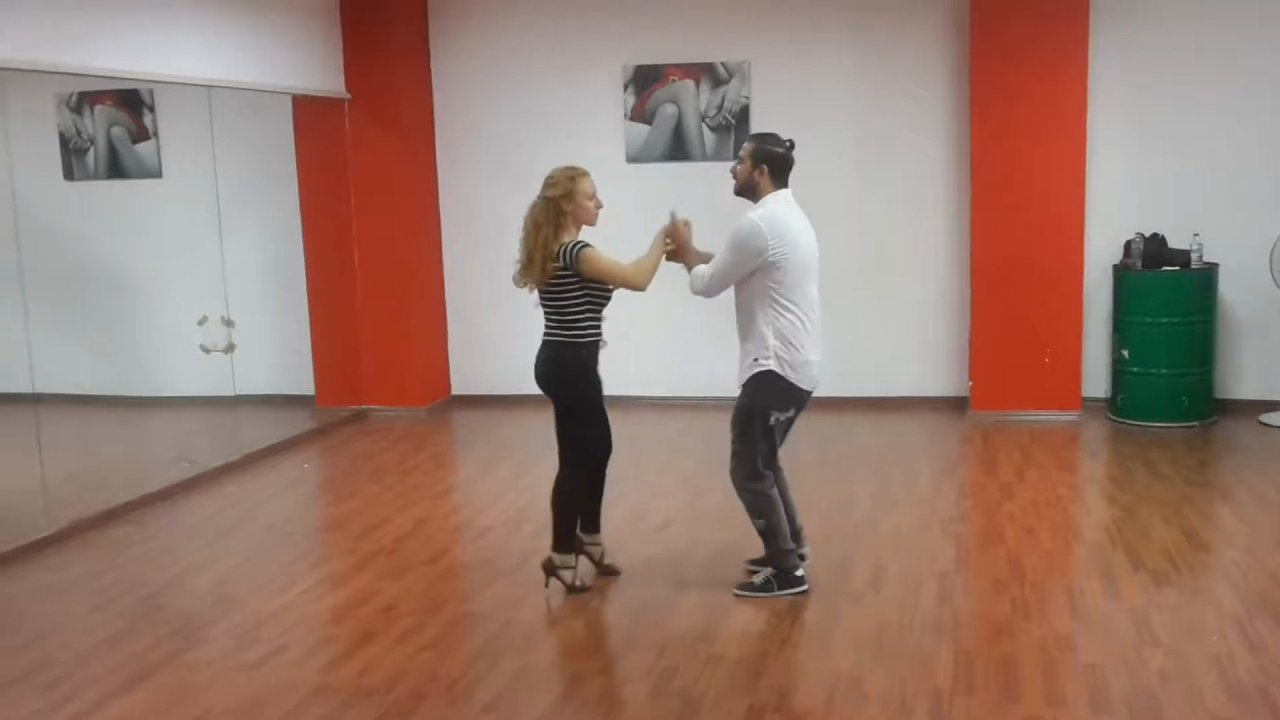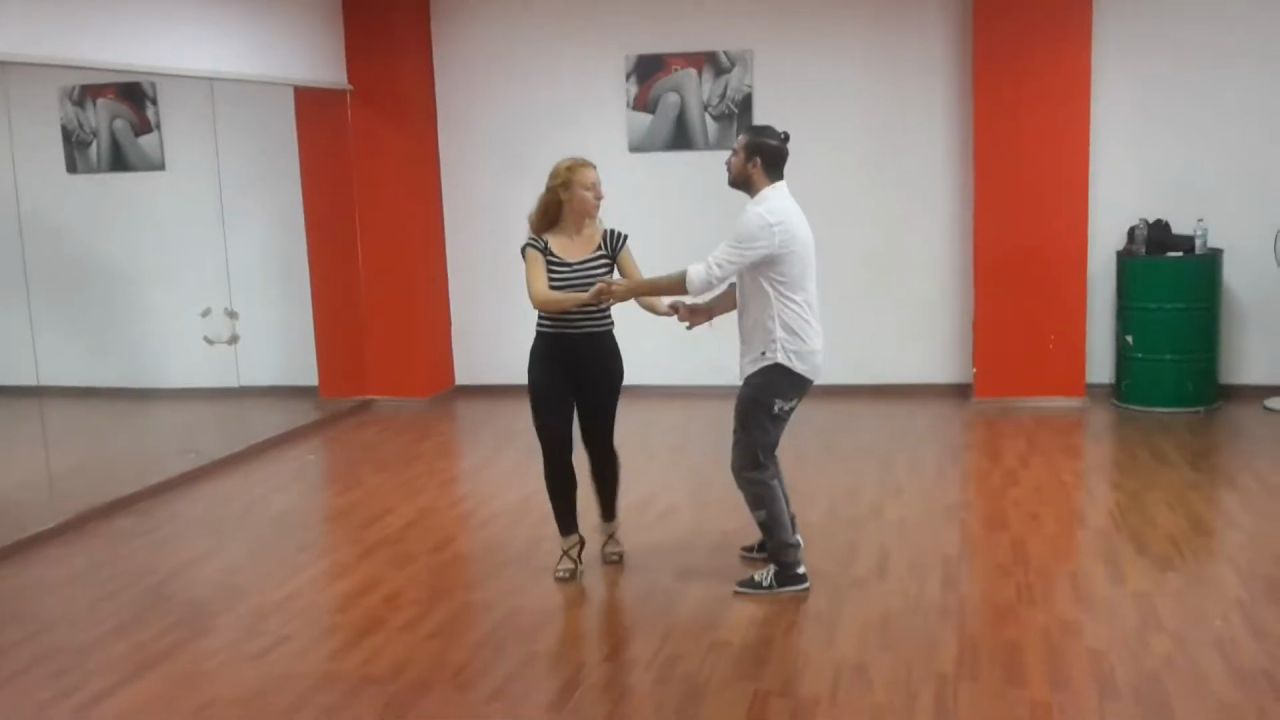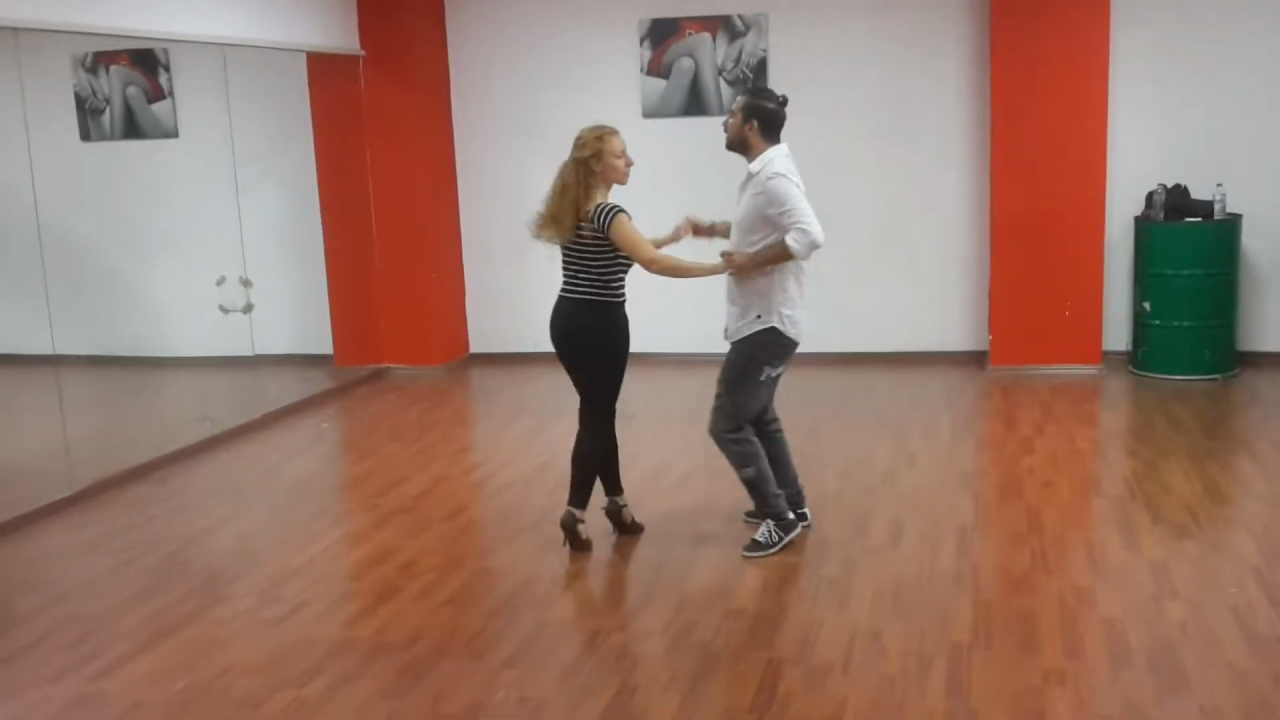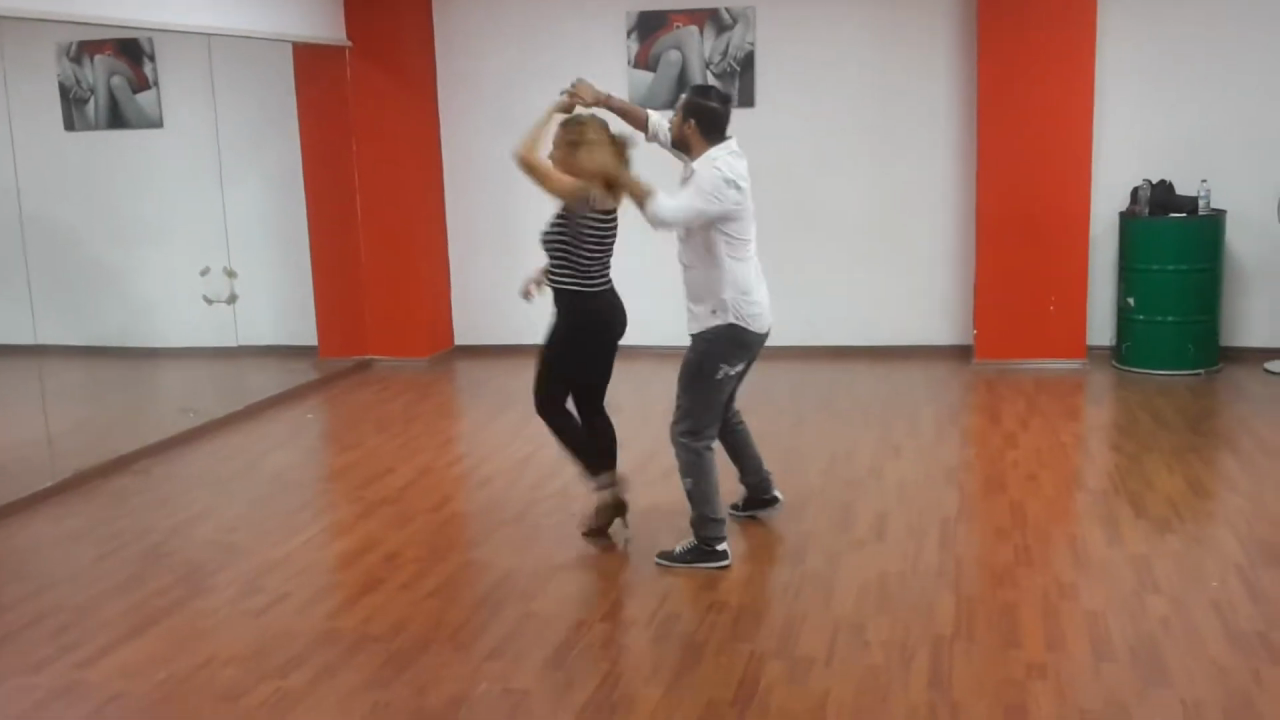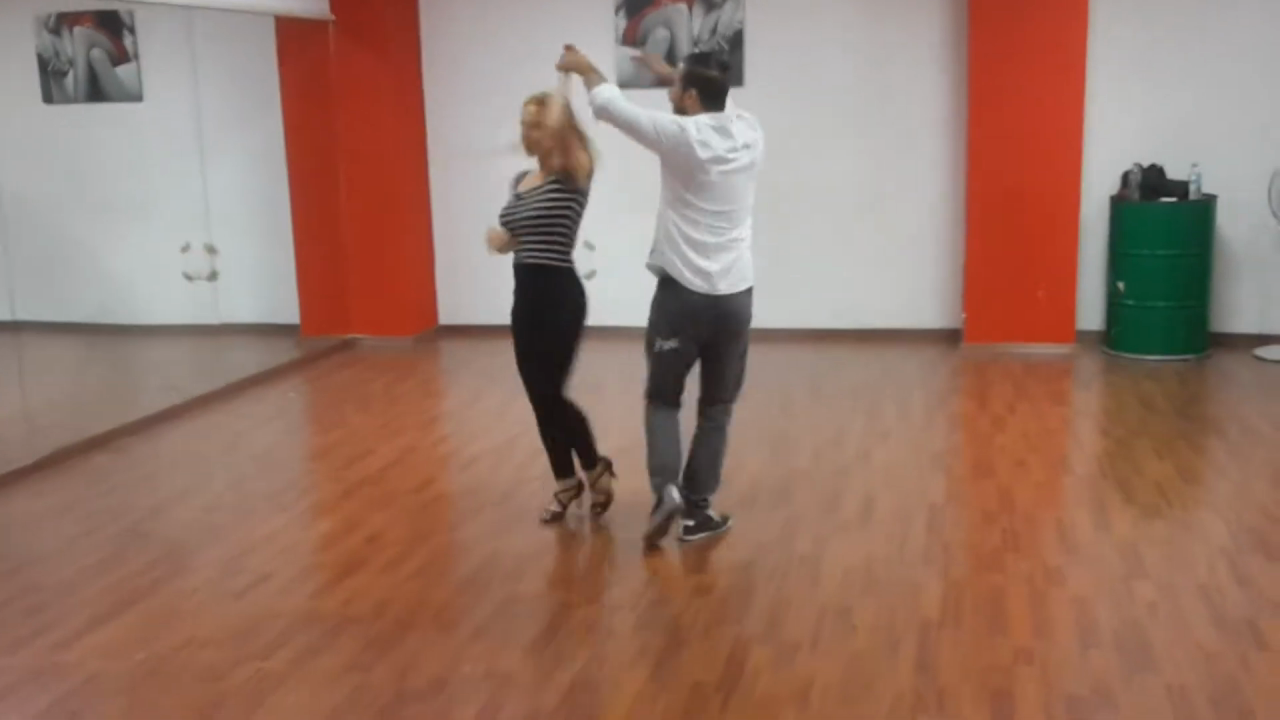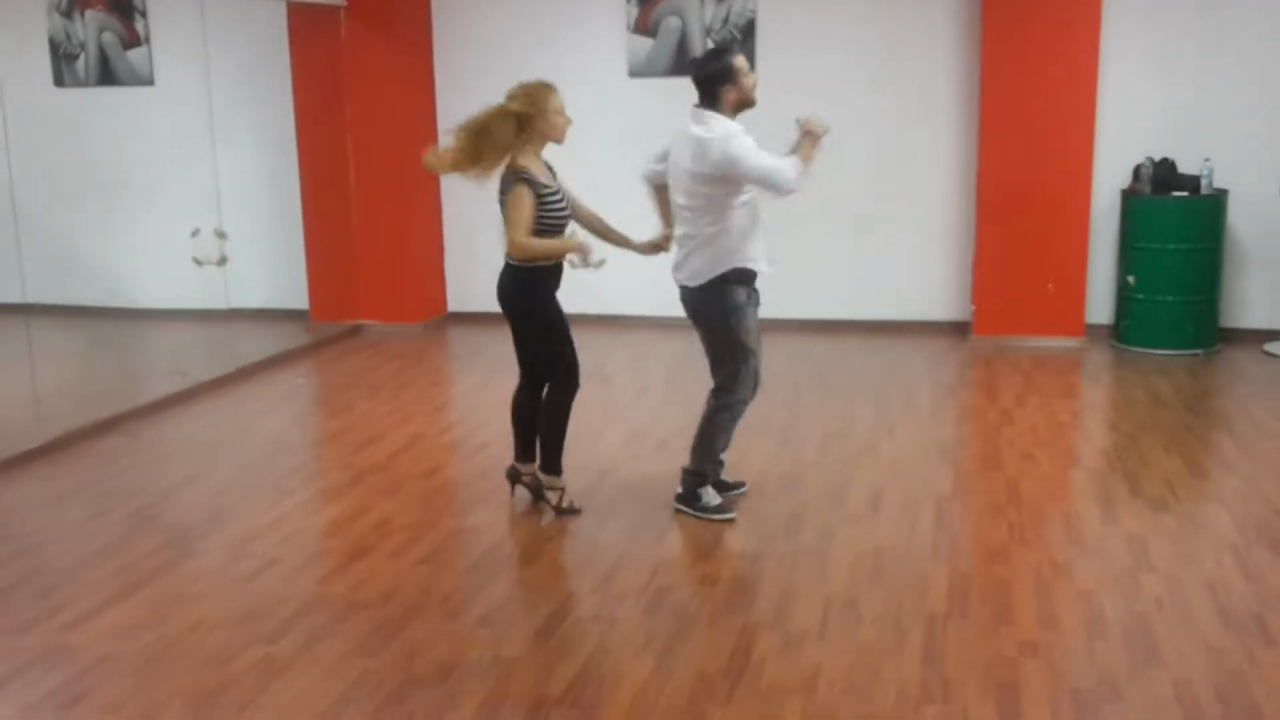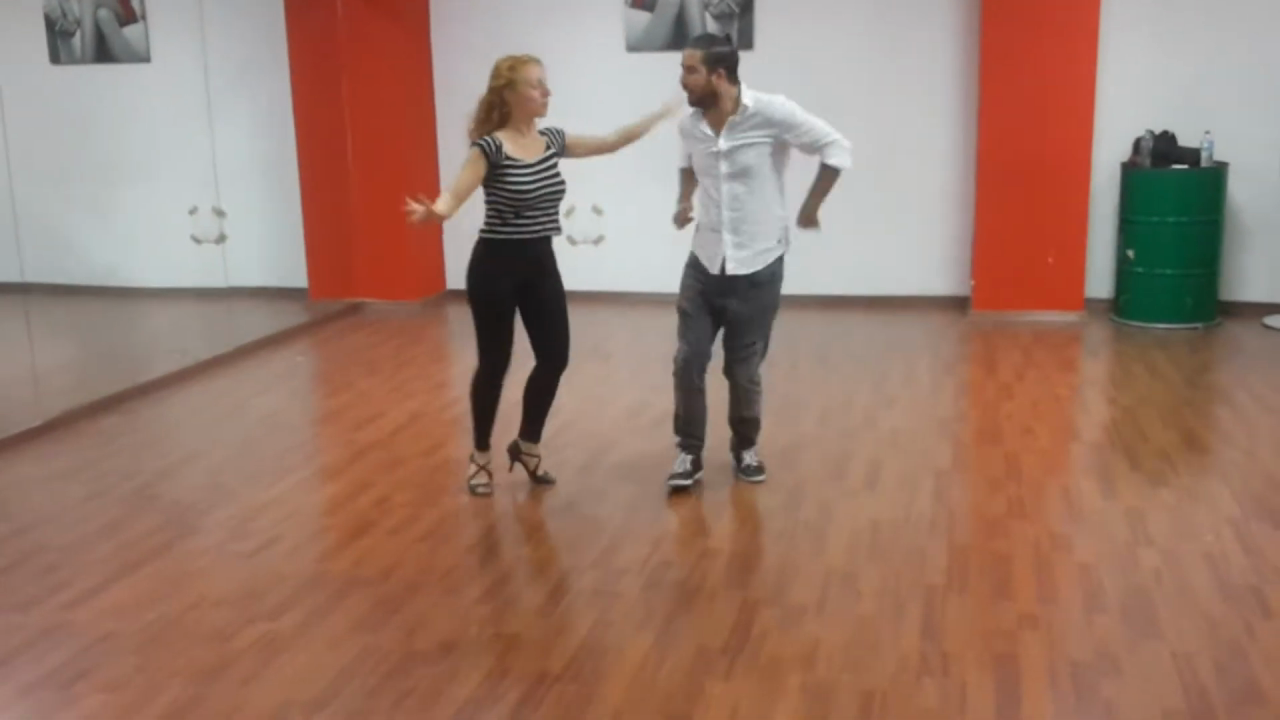
dt=0.5s
person 1, frame 1
left shoulder: (758, 224)
right shoulder: (789, 216)
left elbow: (709, 284)
left wrist: (687, 252)
right wrist: (695, 254)
left hip: (775, 368)
right hip: (794, 365)
left knee: (749, 472)
right knee: (763, 463)
left ankle: (786, 572)
right ankle: (791, 547)
person 1, frame 2
left shoulder: (764, 217)
right shoulder: (777, 209)
left elbow: (707, 274)
left wrist: (636, 287)
right wrist: (706, 311)
left hip: (781, 360)
right hip: (789, 355)
left knee: (751, 464)
right knee: (760, 454)
left ankle: (788, 568)
right ankle: (782, 536)
person 1, frame 3
left shoulder: (774, 177)
right shoulder: (763, 173)
left elbow: (808, 236)
left wrist: (751, 262)
right wrist: (714, 229)
left hip: (766, 325)
right hip: (760, 321)
left knee: (727, 425)
right knee: (757, 418)
left ankle: (780, 513)
right ankle: (790, 505)
person 1, frame 4
left shoulder: (718, 175)
right shoulder: (716, 155)
left elbow: (666, 212)
right elbow: (655, 128)
left wrist: (618, 174)
right wrist: (605, 101)
left hip: (729, 322)
right hip: (739, 316)
left knee: (691, 432)
right knee: (720, 411)
left ankle: (710, 543)
right ankle: (761, 489)
person 1, frame 5
left shoulder: (679, 135)
right shoulder: (750, 135)
left elbow: (608, 105)
right elbow: (725, 112)
left wrist: (581, 67)
right wrist: (672, 74)
left hip: (680, 294)
right hip: (735, 296)
left knee: (662, 400)
right knee: (717, 407)
left ankle: (667, 493)
right ankle: (697, 510)
person 1, frame 6
left shoulder: (690, 132)
right shoulder: (724, 140)
left elbow: (656, 176)
right elbow: (784, 180)
left wrist: (670, 222)
right wrist: (809, 137)
left hip: (704, 281)
right hip: (722, 282)
left knee: (736, 383)
right knee: (735, 390)
left ankle: (708, 472)
right ankle: (693, 486)
person 1, frame 7
left shoulder: (774, 113)
right shoulder: (689, 126)
left elbow: (838, 149)
left wrist: (811, 206)
right wrist: (684, 200)
left hip: (757, 269)
right hip: (703, 263)
left knee: (743, 370)
right knee: (689, 364)
left ankle: (745, 448)
right ankle: (689, 452)
person 2, frame 1
left shoulder: (558, 249)
right shoulder: (574, 251)
left elbow: (602, 287)
right elbow: (637, 280)
left wrist: (654, 252)
right wrist: (658, 244)
left hip: (564, 362)
right hip: (570, 365)
left knee: (596, 451)
right knee: (577, 459)
left ankle: (589, 541)
right ankle: (561, 557)
person 2, frame 2
left shoulder: (612, 239)
right shoulder: (538, 244)
right elbow: (541, 298)
left wrist: (668, 308)
right wrist: (585, 297)
left hip: (599, 352)
right hip: (551, 356)
left knee: (600, 445)
right knee: (556, 450)
left ankle: (609, 527)
right ankle: (569, 540)
person 2, frame 3
left shoulder: (584, 211)
right shoulder: (607, 213)
right elbow: (652, 265)
left wrist: (670, 238)
right wrist: (715, 267)
left hip: (570, 319)
right hip: (598, 324)
left knee: (599, 414)
right knee: (597, 419)
left ankle: (615, 501)
right ankle: (574, 513)
person 2, frame 4
left shoulder: (583, 194)
right shoulder: (599, 195)
left elbow: (526, 156)
left wrist: (552, 112)
right wrist: (546, 273)
left hip: (586, 316)
right hip: (596, 312)
left knee: (548, 401)
right knee: (588, 404)
left ankle: (605, 485)
right ankle: (608, 488)
person 2, frame 5
left shoulder: (575, 174)
right shoulder: (522, 180)
left elbow: (563, 129)
right elbow: (512, 230)
left wrist: (564, 94)
right wrist: (500, 235)
left hip: (557, 294)
right hip: (529, 295)
left knee: (547, 393)
right knee: (539, 394)
left ankle: (596, 468)
right ankle: (568, 482)
person 2, frame 6
left shoulder: (541, 170)
right shoulder: (521, 177)
left elbow: (580, 212)
right elbow: (518, 245)
left wrist: (635, 245)
right wrist: (571, 245)
left hip: (526, 288)
right hip: (531, 291)
left knee: (534, 378)
right knee: (563, 380)
left ankle: (525, 466)
right ankle: (549, 479)
person 2, frame 7
left shoulder: (555, 140)
right shoulder: (488, 146)
left elbow: (612, 143)
right elbow: (454, 195)
left wrist: (655, 119)
right wrist: (435, 211)
left hip: (541, 262)
right hip: (496, 263)
left knee: (555, 359)
right knee: (494, 363)
left ankle: (528, 444)
right ankle: (481, 455)
